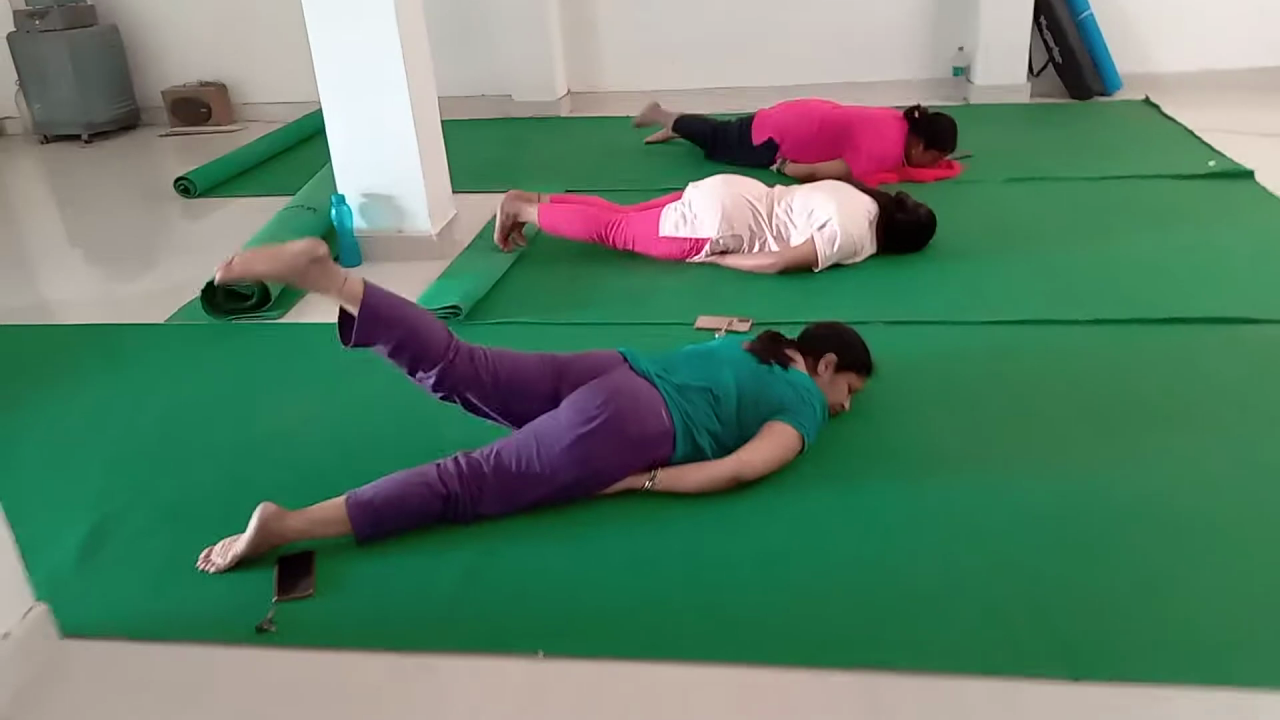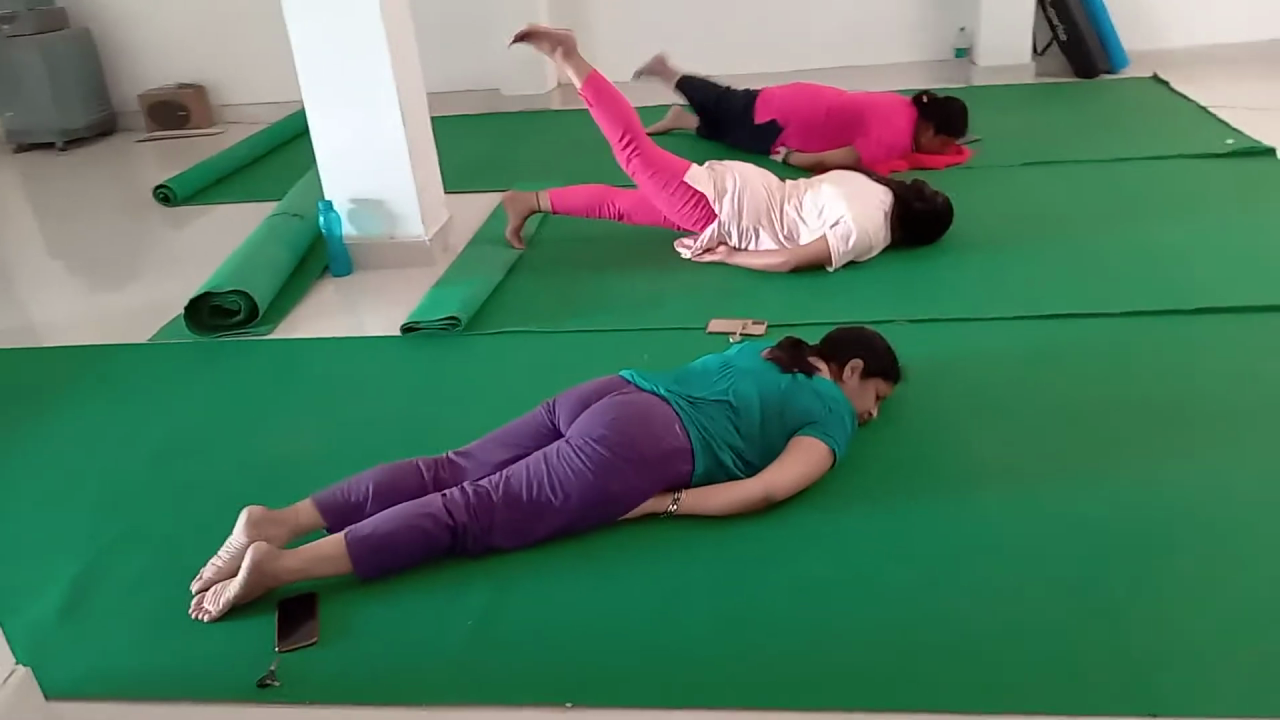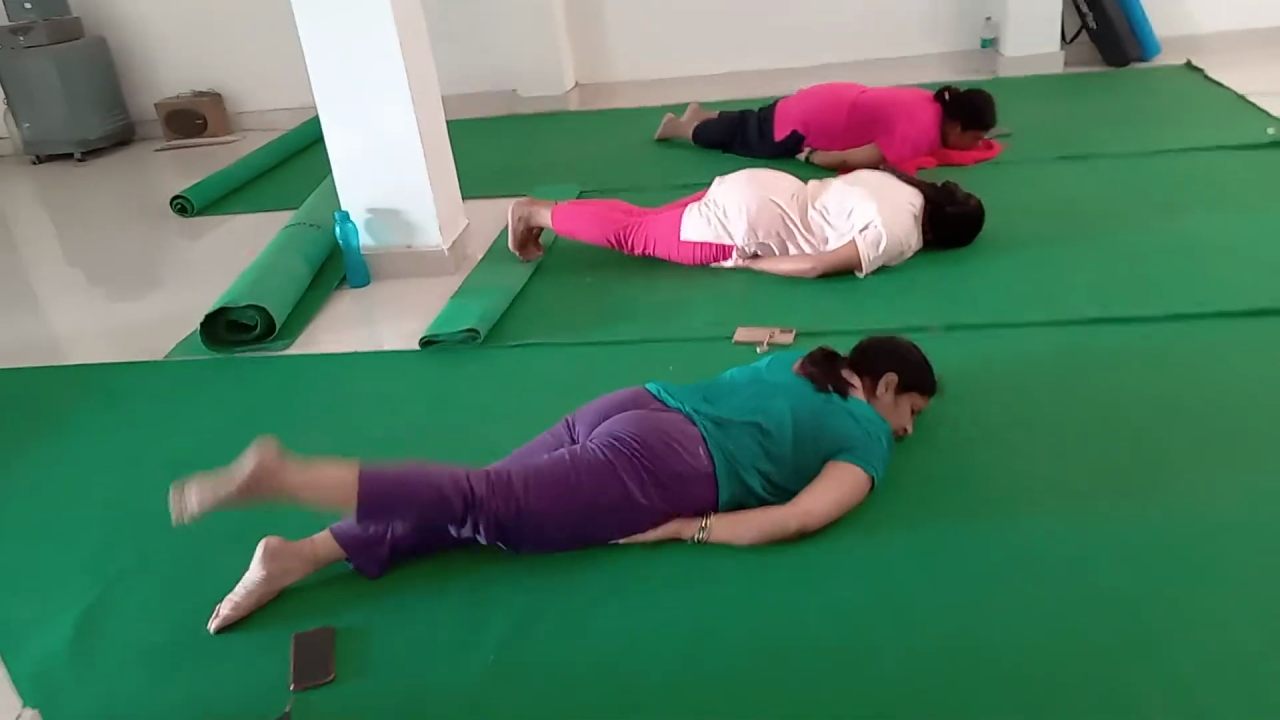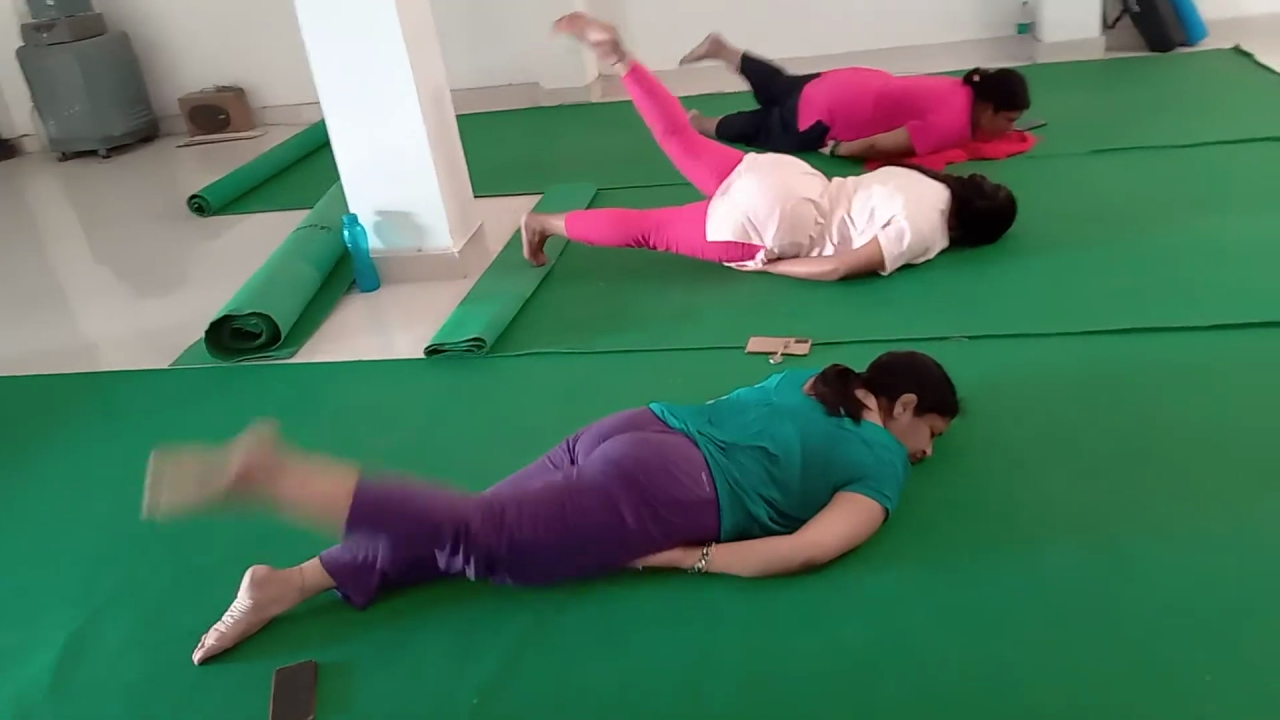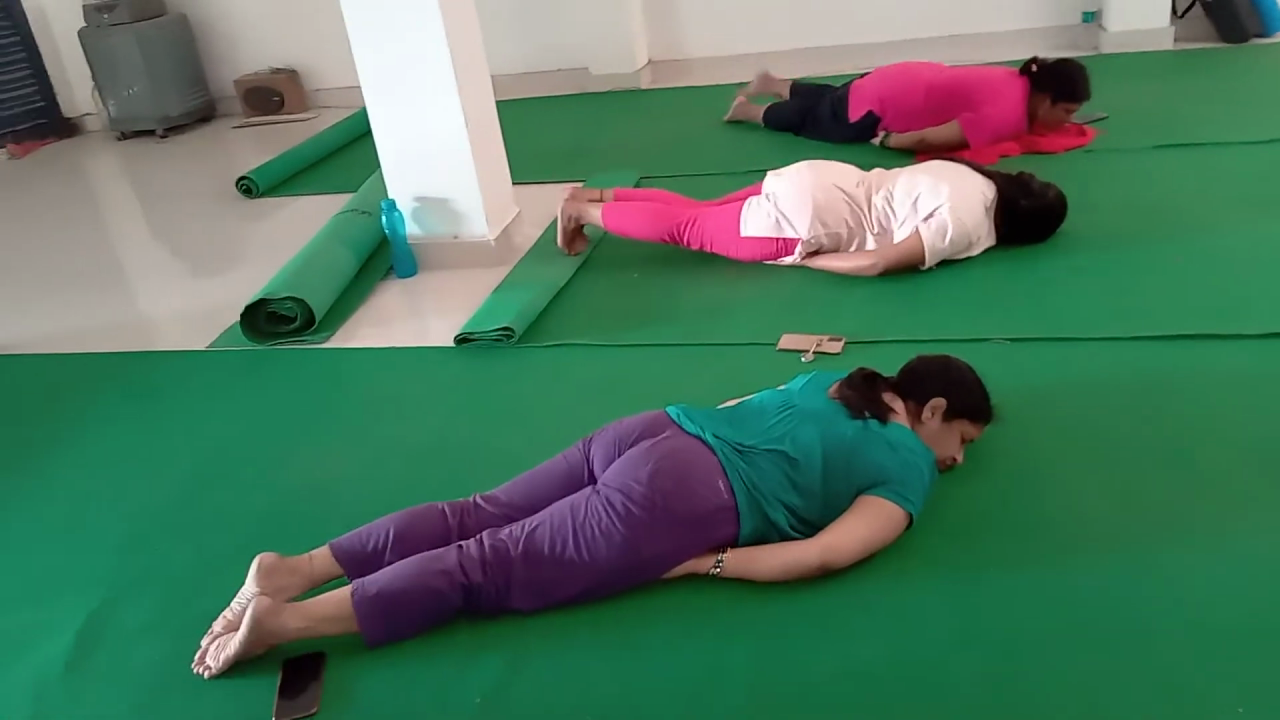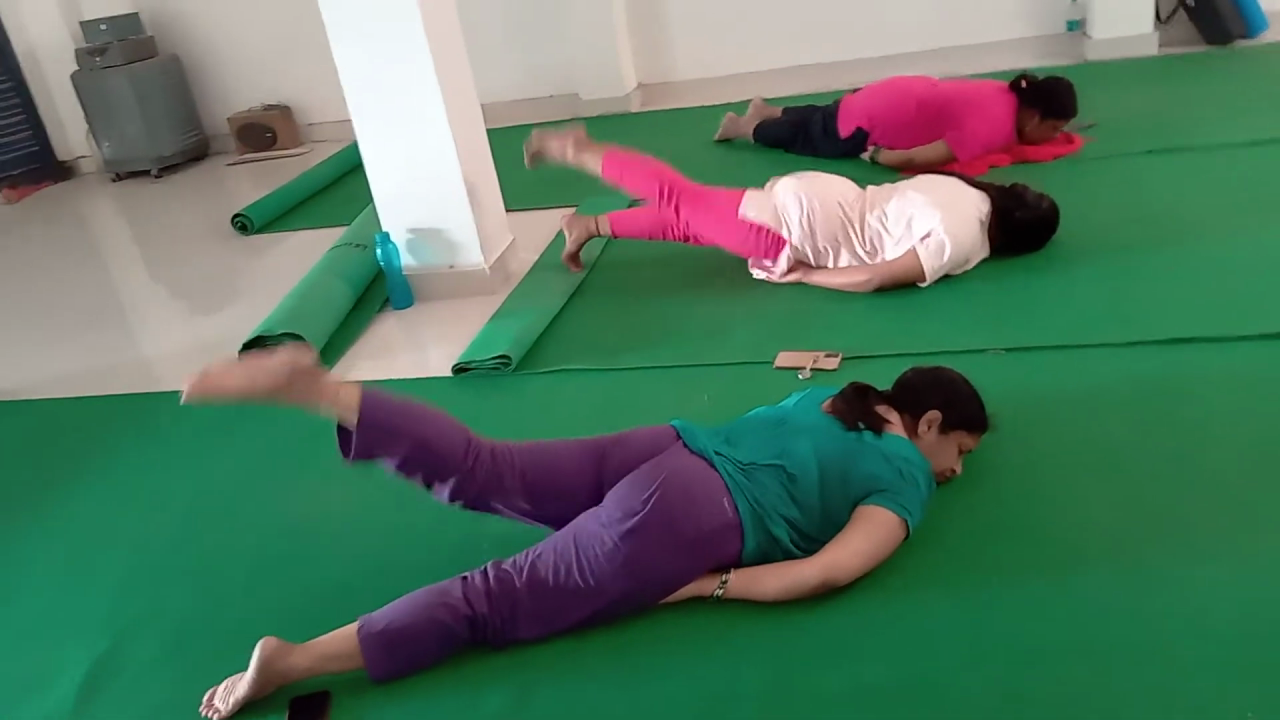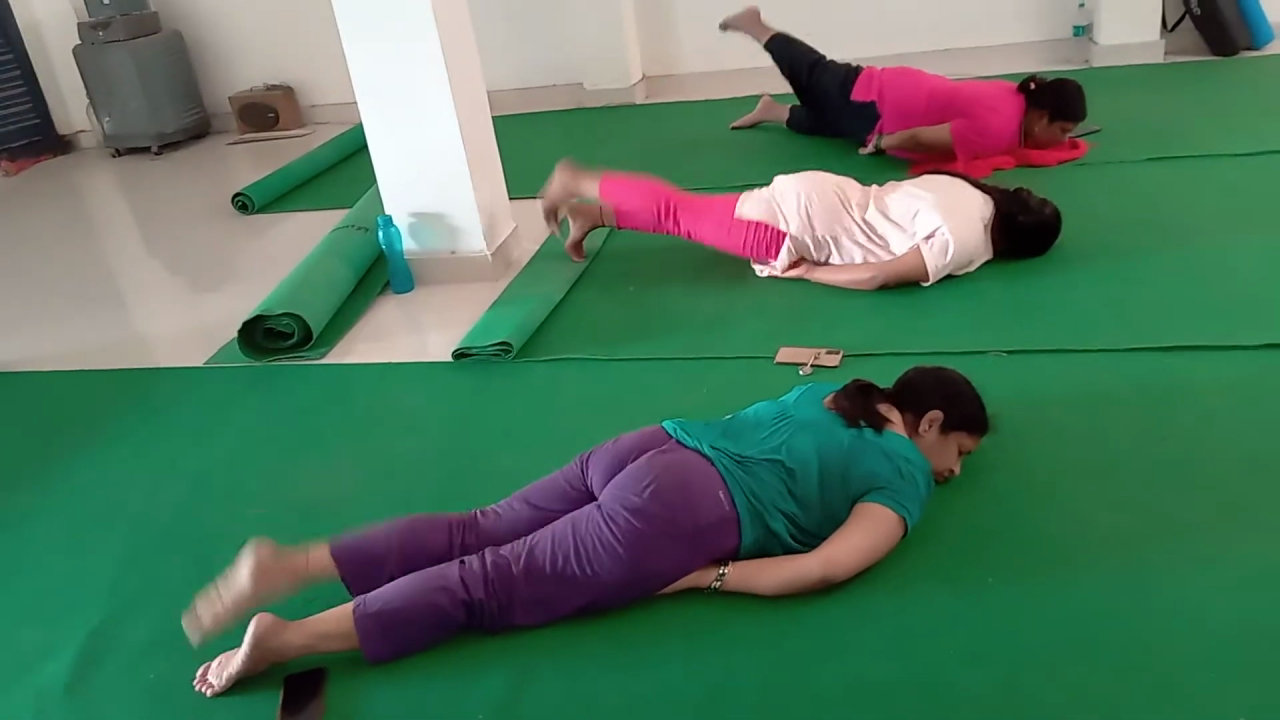
dt=0.7s
person 1, frame 1
left shoulder: (750, 345)
right shoulder: (803, 408)
right elbow: (740, 468)
right wrist: (644, 480)
left hip: (605, 370)
right hip: (626, 425)
left knee: (451, 369)
right knee: (466, 483)
left ankle: (322, 269)
right ankle: (286, 526)
person 1, frame 2
left shoulder: (772, 351)
right shoulder: (832, 414)
right elbow: (767, 488)
right wrist: (665, 504)
left hip: (608, 393)
right hip: (641, 444)
left knee: (449, 474)
right knee: (470, 515)
left ankle: (277, 519)
right ankle: (280, 564)
person 1, frame 3
left shoulder: (799, 366)
right shoulder: (866, 440)
right elbow: (797, 518)
right wrist: (690, 526)
left hip: (629, 406)
right hip: (659, 460)
left knee: (462, 504)
right knee: (486, 506)
left ankle: (294, 554)
right ankle: (278, 474)
person 1, frame 4
left shoulder: (812, 383)
right shoulder: (881, 468)
right elbow: (802, 550)
right wrist: (691, 555)
left hip: (634, 428)
right hip: (664, 491)
left knee: (456, 533)
right knee: (477, 539)
left ankle: (281, 584)
right ankle: (268, 471)
person 1, frame 5
left shoulder: (839, 384)
right shoulder: (907, 473)
right elbow: (825, 555)
right wrist: (708, 561)
left hip: (649, 431)
right hip: (678, 500)
left knee: (476, 518)
right knee: (490, 569)
left ankle: (292, 568)
right ankle: (284, 619)
person 1, frame 6
left shoulder: (839, 399)
right shoulder: (905, 480)
right elbow: (829, 572)
right wrist: (709, 585)
left hip: (660, 448)
right hip: (685, 520)
left knee: (472, 469)
right knee: (497, 600)
left ankle: (310, 380)
person 1, frame 7
left shoulder: (839, 393)
right shoulder: (904, 481)
right elbow: (826, 567)
right wrist: (708, 575)
left hip: (650, 446)
right hip: (679, 513)
left knee: (474, 535)
right knee: (489, 587)
left ankle: (283, 565)
right ankle: (283, 637)
person 2, frame 1
left shoulder: (858, 196)
right shoulder: (853, 238)
right elbow: (778, 262)
right wrist: (718, 260)
left hip: (730, 193)
right hip: (716, 223)
left knee: (621, 214)
right knee: (615, 230)
left ankle: (532, 199)
right ankle: (520, 210)
person 2, frame 2
left shoulder: (872, 186)
right shoulder: (866, 234)
right elbow: (790, 262)
right wrist: (725, 257)
left hip: (745, 187)
right hip: (725, 207)
left knee: (621, 205)
right knee: (634, 152)
left ankle: (533, 201)
right ankle: (567, 56)
person 2, frame 3
left shoulder: (900, 185)
right shoulder: (897, 236)
right elbow: (816, 266)
right wrist: (751, 262)
left hip: (761, 188)
right hip: (744, 228)
left knee: (644, 219)
right knee: (633, 235)
left ankle: (545, 206)
right ankle: (535, 214)
person 2, frame 4
left shoulder: (923, 181)
right shoulder: (922, 233)
right elbow: (839, 269)
right wrist: (766, 262)
left hip: (778, 175)
right hip: (761, 223)
left knee: (679, 137)
right knee: (649, 232)
left ankle: (615, 52)
right ankle: (547, 224)
person 2, frame 5
left shoulder: (974, 177)
right shoulder: (967, 226)
right elbow: (880, 262)
right wrist: (811, 261)
left hip: (821, 181)
right hip: (807, 219)
left knee: (696, 210)
right knee: (689, 228)
left ankle: (595, 195)
right ankle: (586, 212)
person 2, frame 6
left shoulder: (964, 188)
right shoulder: (961, 243)
right elbow: (875, 278)
right wrist: (804, 275)
left hip: (820, 192)
right hip: (802, 226)
left knee: (685, 224)
right knee: (681, 201)
left ankle: (592, 225)
right ankle: (576, 152)
person 2, frame 7
left shoulder: (968, 192)
right shoulder: (965, 246)
right elbow: (876, 277)
right wrist: (808, 272)
left hip: (820, 196)
right hip: (804, 223)
left knee: (694, 213)
right knee: (680, 212)
left ankle: (591, 212)
right ankle: (578, 184)
person 3, frame 1
left shoulder: (901, 122)
right shoulder: (884, 153)
right elbow: (816, 172)
right wrist: (783, 167)
left hip: (803, 118)
right hip: (778, 134)
left knee: (724, 138)
right knee: (720, 138)
left ankle: (678, 126)
right ankle: (661, 117)
person 3, frame 2
left shoulder: (910, 109)
right shoulder: (893, 140)
right elbow: (826, 161)
right wrist: (787, 156)
left hip: (806, 105)
right hip: (780, 118)
right knee: (721, 107)
left ankle: (682, 119)
right ankle: (665, 70)
person 3, frame 3
left shoulder: (935, 103)
right shoulder: (920, 136)
right elbow: (847, 160)
right wrist: (809, 156)
left hip: (831, 101)
right hip: (802, 124)
left knee: (752, 125)
right knee: (743, 136)
left ankle: (701, 115)
right ankle: (680, 127)
person 3, frame 4
left shoulder: (965, 90)
right shoulder: (953, 125)
right elbow: (876, 146)
right wrist: (833, 150)
left hip: (850, 86)
right hip: (821, 116)
left knee: (779, 89)
right knee: (762, 130)
left ankle: (720, 49)
right ankle: (702, 124)
person 3, frame 5
left shoulder: (1022, 82)
right shoulder: (1008, 117)
right elbow: (927, 140)
right wrist: (886, 140)
left hip: (903, 82)
right hip: (876, 107)
left knee: (828, 102)
right knee: (811, 119)
left ankle: (771, 84)
right ankle: (751, 110)
person 3, frame 6
left shoulder: (1011, 94)
right shoulder: (995, 130)
right elbow: (917, 159)
right wrist: (876, 156)
left hip: (897, 96)
right hip: (871, 120)
left knee: (818, 122)
right knee: (808, 135)
left ankle: (766, 110)
right ankle: (742, 127)
person 3, frame 7
left shoulder: (1018, 96)
right shoulder: (997, 130)
right elbow: (917, 139)
right wrist: (878, 145)
left hip: (896, 91)
right hip: (877, 101)
left knee: (823, 118)
right knee: (814, 75)
left ankle: (772, 110)
right ankle: (756, 27)
